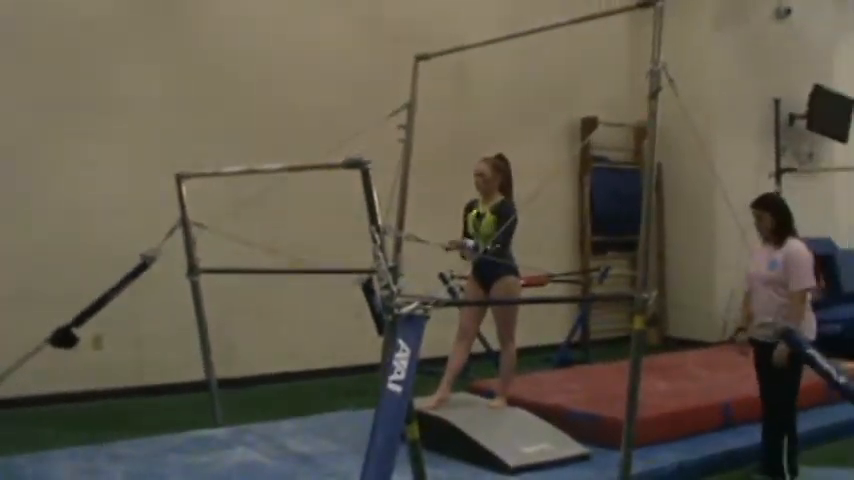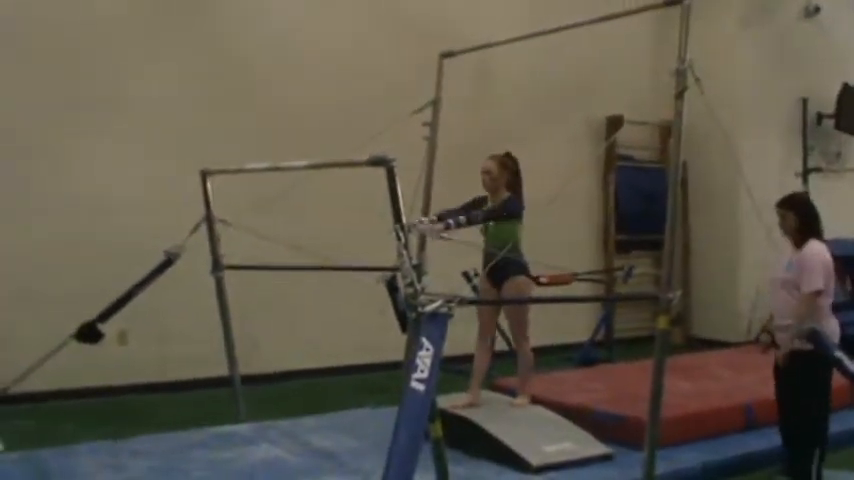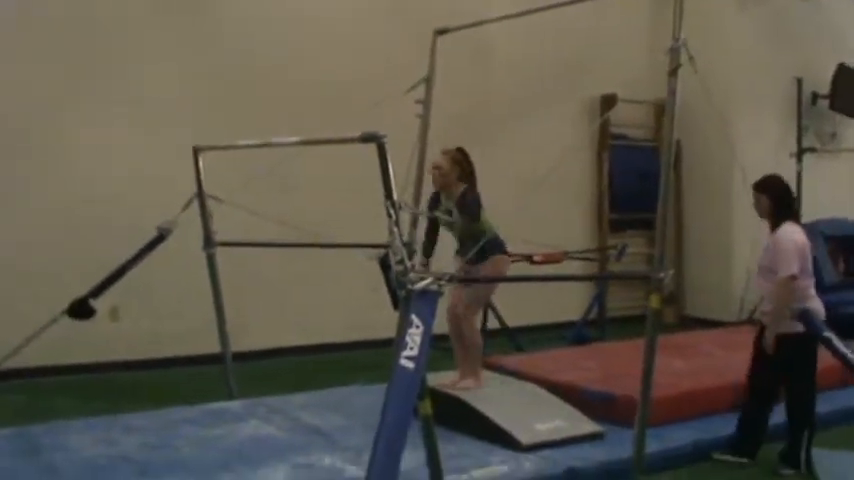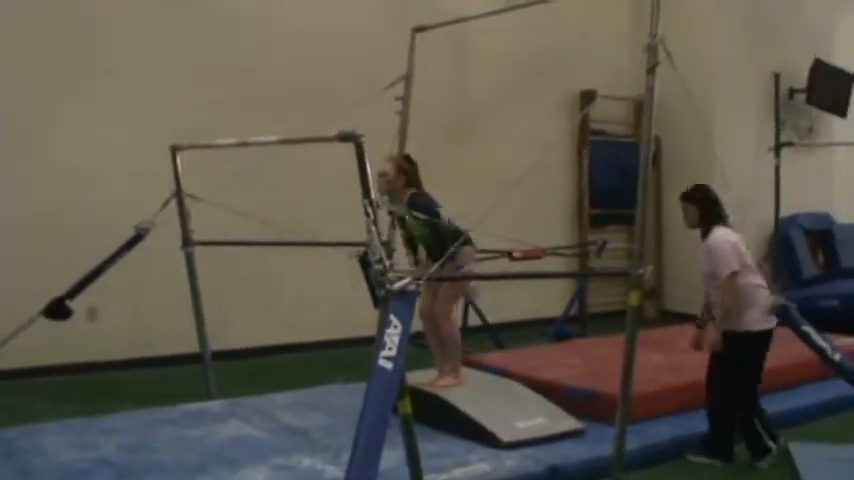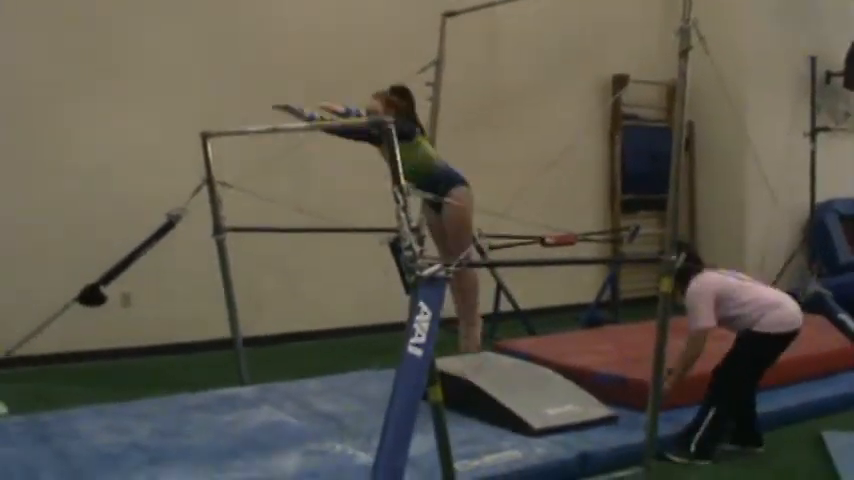
dt=0.4s
person 1, frame 1
left shoulder: (795, 251)
right shoulder: (760, 251)
left elbow: (799, 299)
left wrist: (786, 342)
right wrist: (744, 328)
left hip: (790, 341)
right hip: (764, 338)
left knee: (781, 405)
right knee: (770, 405)
person 1, frame 2
left shoulder: (814, 252)
right shoulder: (796, 251)
left elbow: (808, 303)
left wrist: (788, 343)
right wrist: (771, 331)
left hip: (811, 348)
right hip: (789, 344)
left knee: (810, 413)
right knee: (787, 410)
person 1, frame 3
left shoulder: (788, 236)
right shoulder: (779, 233)
left elbow: (787, 287)
left wrist: (772, 331)
right wrist: (768, 326)
left hip: (797, 329)
right hip: (777, 325)
left knee: (798, 395)
right knee: (758, 387)
left ankle: (798, 460)
right ankle: (743, 448)
person 1, frame 4
left shoulder: (720, 240)
right shoulder: (713, 238)
left elbow: (731, 288)
right elbow: (713, 291)
left wrist: (716, 330)
right wrist: (702, 325)
left hip: (751, 325)
right hip: (734, 324)
left knee: (740, 389)
right knee: (719, 387)
left ankle: (765, 445)
right ankle: (717, 449)
person 1, frame 5
left shoulder: (697, 289)
right shoulder: (708, 279)
left elbow: (695, 344)
right elbow: (697, 339)
left wrist: (673, 381)
right wrist: (676, 370)
left hip: (775, 323)
right hip: (787, 317)
left knee: (724, 382)
right knee: (739, 380)
left ankle: (694, 449)
right ankle: (746, 437)
person 2, frame 1
left shoulder: (506, 209)
right shoulder: (471, 208)
left elbow: (500, 248)
right elbow: (468, 243)
left wrist: (467, 244)
right wrist: (463, 250)
left hip: (503, 275)
right hip: (478, 274)
left knee: (505, 338)
right knee: (463, 334)
left ankle: (502, 395)
right ankle: (443, 390)
person 2, frame 2
left shoulder: (512, 205)
right shoulder: (481, 202)
left elbow: (481, 217)
right elbow: (456, 213)
left wrist: (444, 226)
right wrist: (429, 221)
left hip: (514, 274)
right hip: (489, 273)
left knee: (520, 338)
right knee: (484, 335)
left ankle: (523, 393)
right ankle: (473, 393)
person 2, frame 3
left shoulder: (469, 199)
right shoulder: (437, 199)
left elbow: (471, 237)
right elbow: (431, 233)
left wrist: (466, 271)
right wrist: (423, 265)
left hip: (492, 256)
right hip: (469, 257)
left knee: (464, 312)
right knee: (452, 312)
left ankle: (475, 375)
right ankle: (463, 372)
person 2, frame 4
left shoulder: (420, 202)
right shoulder: (394, 205)
left elbow: (449, 233)
left wrist: (462, 273)
right wrist: (416, 263)
left hip: (458, 251)
right hip: (435, 256)
left knee: (442, 313)
right knee: (426, 311)
left ankle: (455, 373)
right ankle: (443, 370)
person 2, frame 5
left shoulder: (405, 130)
right shoulder: (382, 137)
left elbow: (370, 122)
right elbow: (347, 130)
left wrist: (341, 111)
right wrist: (311, 117)
left hip: (453, 191)
right hip: (432, 199)
left knee: (461, 264)
right knee: (449, 264)
left ankle: (472, 323)
right ankle: (467, 323)
